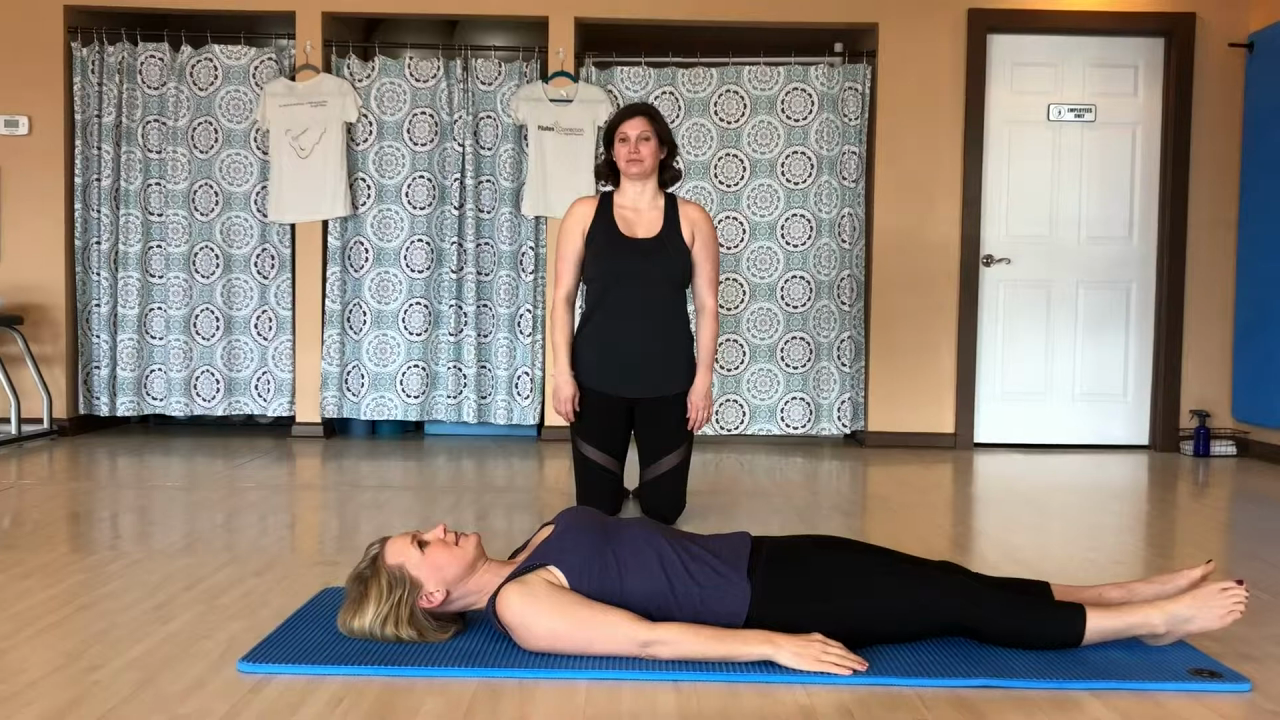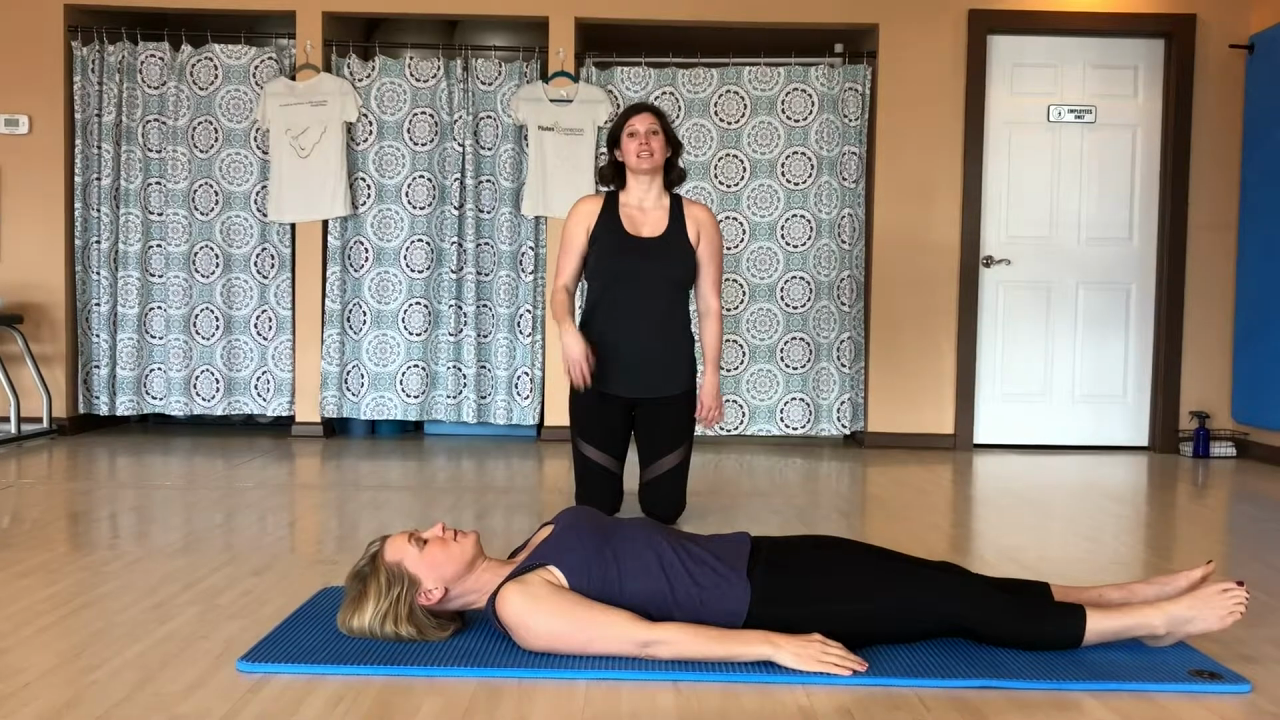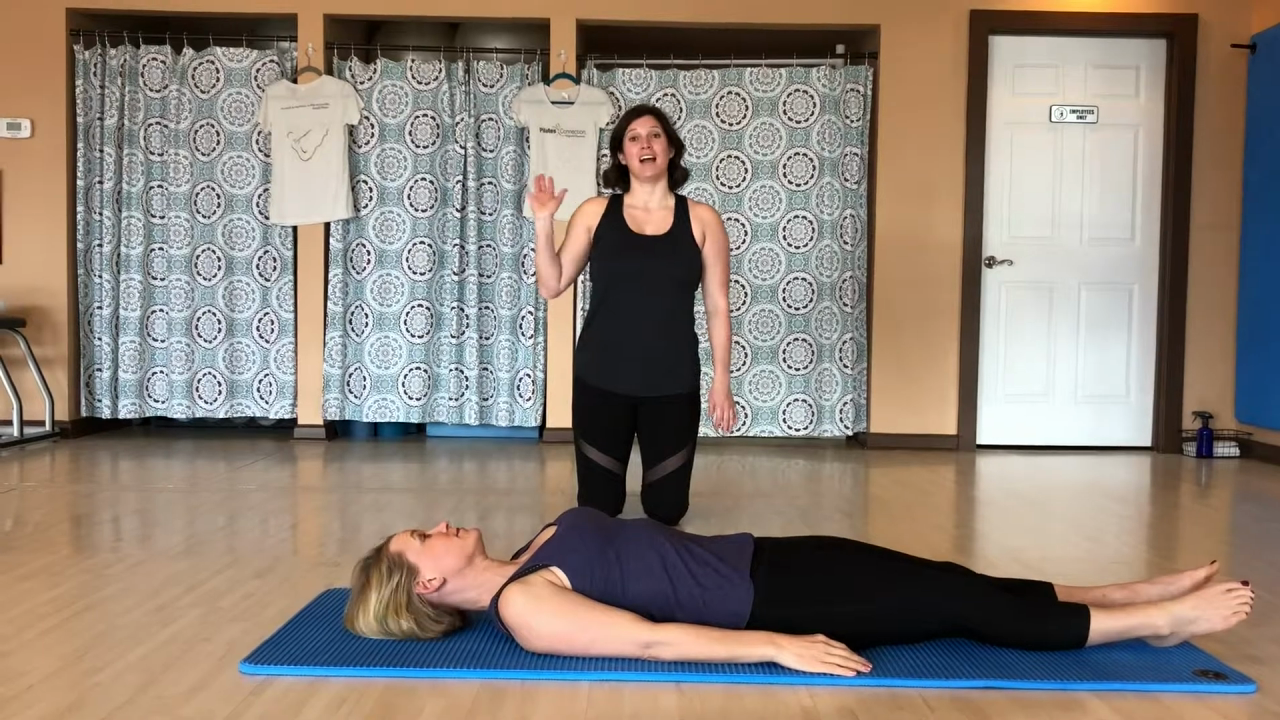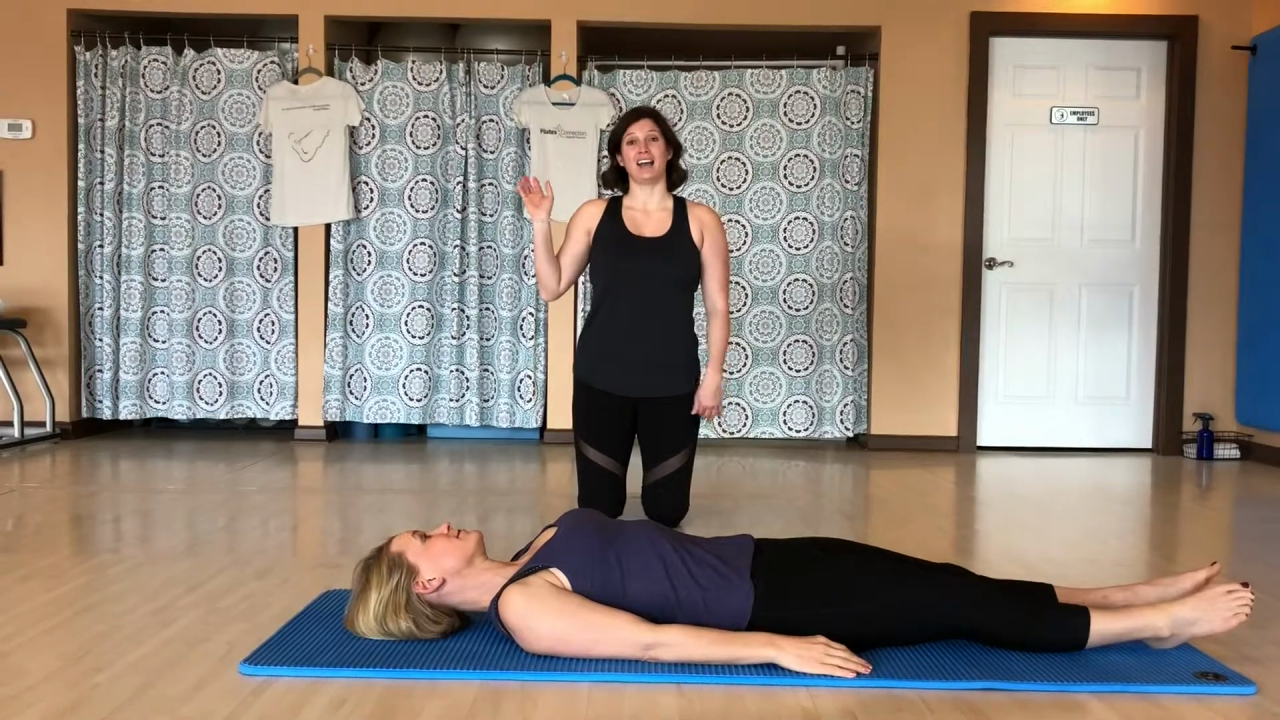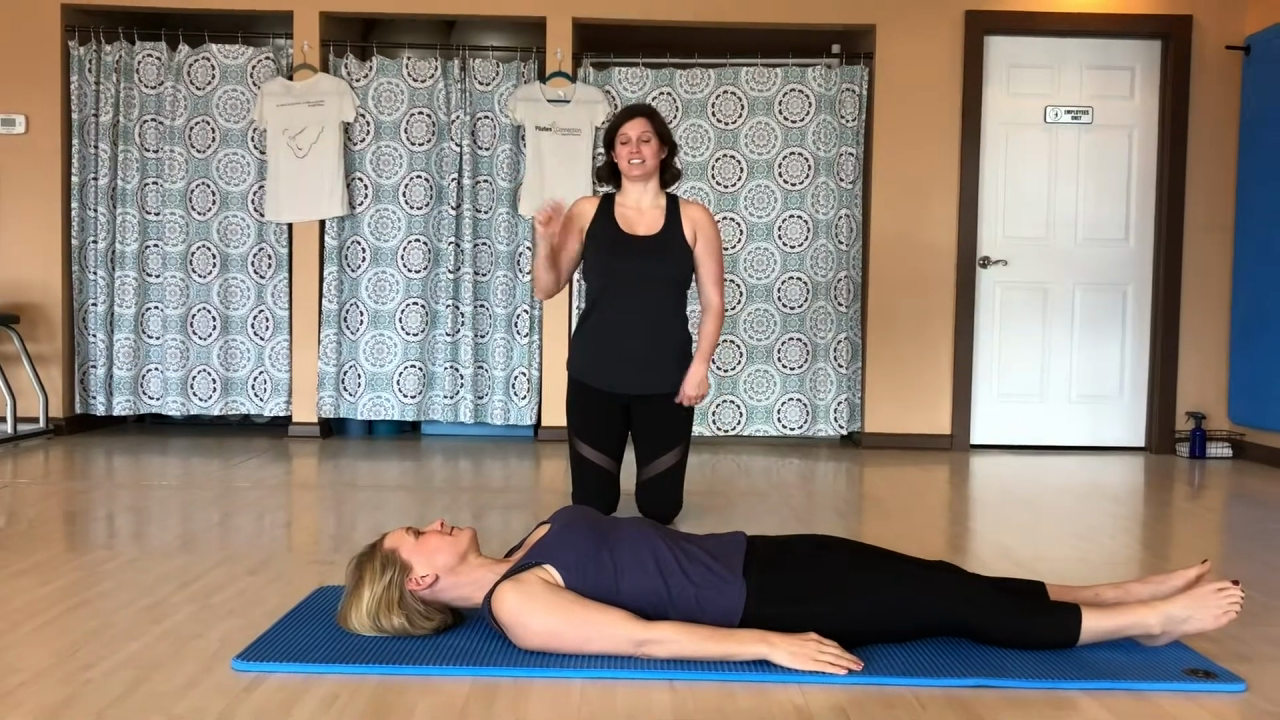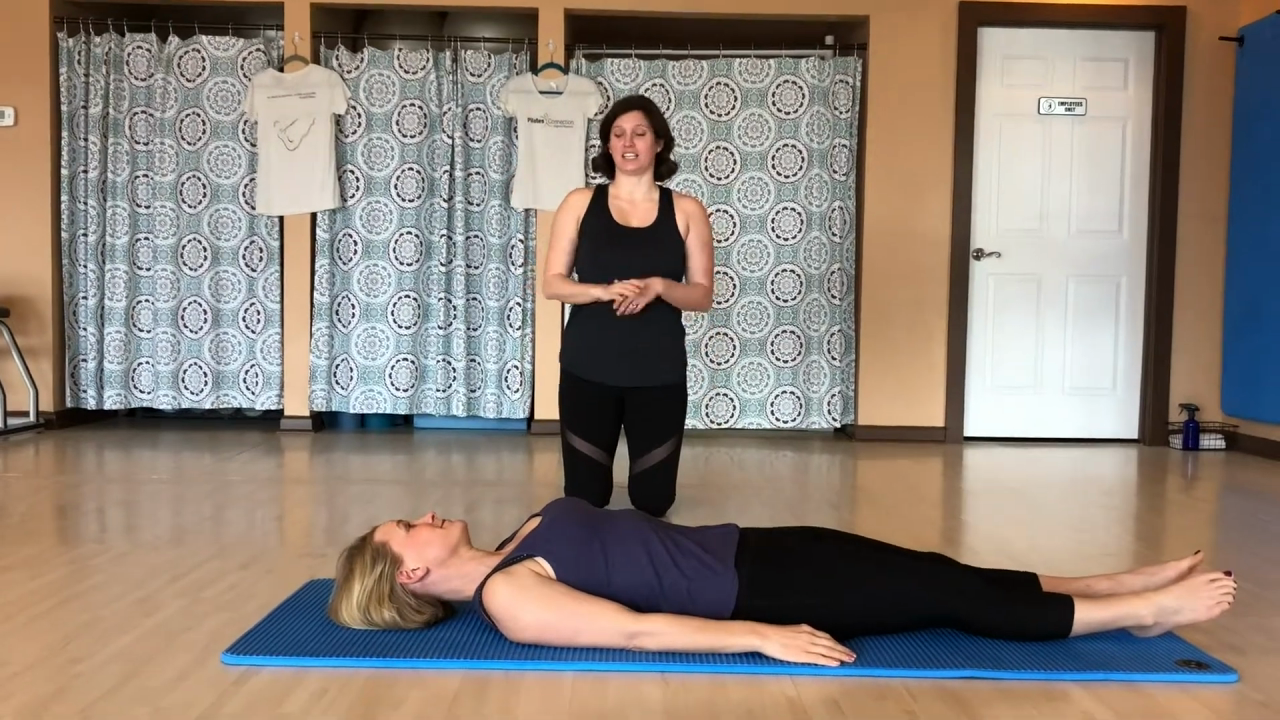
dt=0.4s
person 1, frame 1
left shoulder: (527, 562)
right shoulder: (523, 610)
right elbow: (649, 638)
right wrist: (774, 647)
left hip: (759, 557)
right hip: (755, 598)
left knee: (953, 582)
right knee: (963, 607)
left ankle: (1140, 592)
right ankle: (1155, 620)
person 1, frame 2
left shoulder: (527, 561)
right shoulder: (523, 610)
right elbow: (650, 638)
right wrist: (775, 647)
left hip: (759, 556)
right hip: (757, 598)
left knee: (951, 582)
right knee: (965, 609)
left ankle: (1145, 592)
right ankle: (1156, 620)
person 1, frame 3
left shoulder: (529, 564)
right shoulder: (525, 611)
right elbow: (652, 639)
right wrist: (779, 647)
left hip: (760, 559)
right hip: (759, 602)
left knee: (954, 581)
right knee: (963, 610)
left ankle: (1147, 595)
right ankle: (1161, 622)
person 1, frame 4
left shoulder: (529, 563)
right shoulder: (524, 612)
right elbow: (650, 640)
right wrist: (778, 649)
left hip: (761, 559)
right hip: (759, 601)
left knee: (952, 583)
right knee: (967, 611)
left ankle: (1147, 595)
right ankle: (1159, 622)
person 1, frame 5
left shoulder: (521, 561)
right shoulder: (517, 608)
right elbow: (645, 637)
right wrist: (772, 645)
left hip: (753, 557)
right hip: (752, 600)
left knee: (946, 580)
right knee: (959, 609)
left ankle: (1138, 594)
right ankle: (1153, 620)
person 1, frame 6
left shoulder: (514, 552)
right shoulder: (509, 601)
right elbow: (637, 629)
right wrist: (765, 637)
left hip: (746, 549)
right hip: (745, 591)
left knee: (940, 572)
right knee: (953, 602)
left ankle: (1134, 585)
right ankle: (1143, 612)
person 2, frame 1
left shoulder: (691, 218)
right shoulder: (585, 213)
left elbow: (706, 304)
right elbow: (563, 297)
left wrist: (703, 378)
right wrist: (562, 371)
left hip: (668, 383)
right hip: (598, 380)
left knee: (664, 509)
right knee: (596, 507)
left ankle: (646, 492)
right ankle: (617, 493)
person 2, frame 2
left shoulder: (697, 218)
right shoulder: (590, 211)
left elbow: (710, 304)
right elbow: (563, 286)
left wrist: (711, 378)
right wrist: (568, 330)
left hip: (670, 383)
right hip: (600, 380)
left knee: (664, 508)
right knee: (596, 506)
left ankle: (651, 518)
person 2, frame 3
left shoulder: (701, 218)
right shoulder: (595, 212)
left elbow: (717, 305)
right elbow: (551, 286)
left wrist: (721, 379)
right wrist: (543, 222)
left hip: (673, 383)
right hip: (601, 379)
left knee: (666, 510)
right knee: (598, 507)
person 2, frame 4
left shoulder: (701, 219)
right shoulder: (594, 214)
left elbow: (717, 305)
right elbow: (551, 288)
left wrist: (713, 373)
right wrist: (541, 223)
left hip: (673, 384)
right hip: (601, 380)
left knee: (666, 511)
right knee: (598, 508)
person 2, frame 5
left shoulder: (693, 217)
right shoulder: (587, 211)
left elbow: (713, 302)
right elbow: (545, 289)
left wrist: (700, 363)
right wrist: (546, 242)
left hip: (664, 382)
right hip: (595, 377)
left knee: (660, 508)
right knee: (593, 504)
person 2, frame 6
left shoulder: (686, 210)
right shoulder: (580, 203)
left elbow: (703, 292)
right elbow: (550, 283)
left wrist: (659, 287)
right wrist: (605, 291)
left hip: (659, 374)
right hip: (587, 371)
left knee: (653, 501)
right knee: (585, 498)
